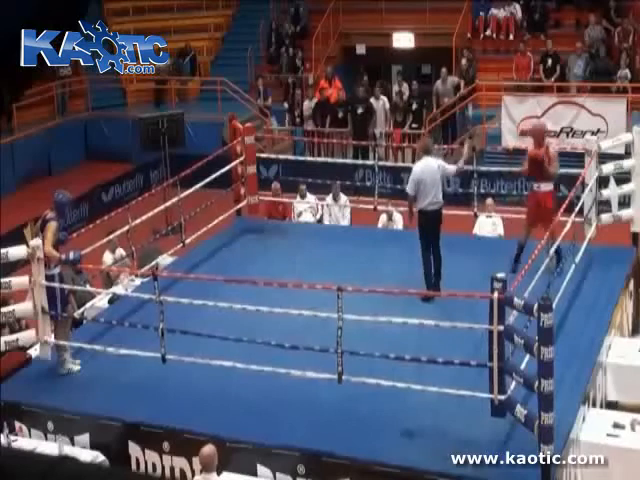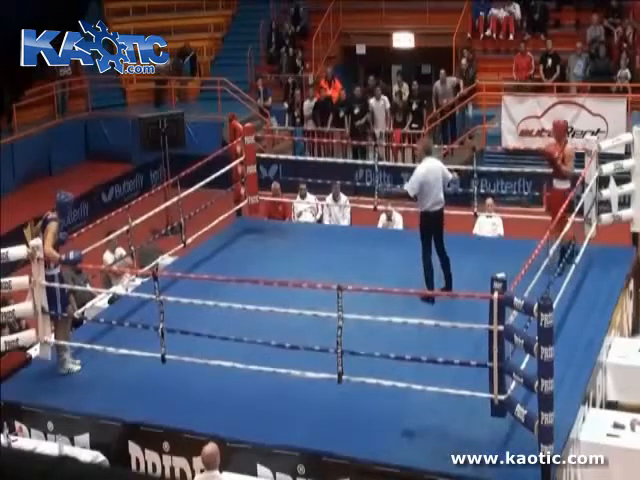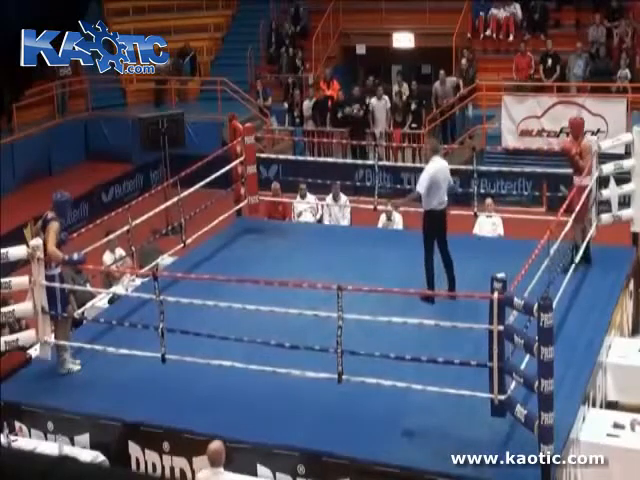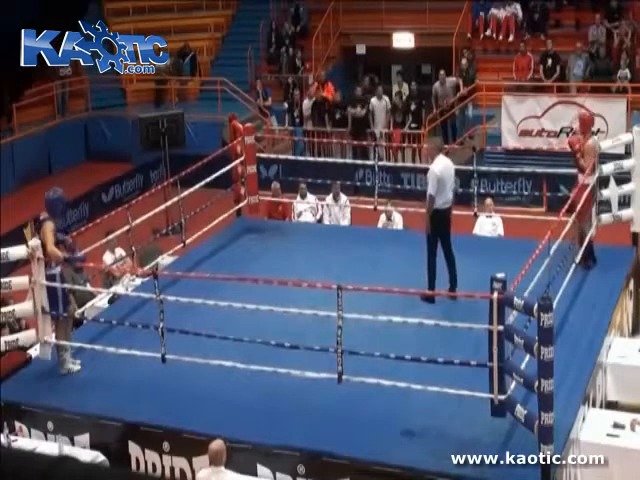
dt=0.4s
person 1, frame 1
left shoulder: (48, 216)
right shoulder: (53, 222)
left elbow: (37, 229)
right elbow: (47, 250)
right wrist: (66, 258)
left hip: (53, 271)
right hip: (51, 274)
left knee: (68, 311)
right knee: (60, 318)
left ankle: (66, 356)
right ankle: (63, 363)
person 1, frame 2
left shoulder: (50, 217)
right shoulder: (54, 223)
left elbow: (39, 231)
right elbow: (47, 250)
right wrist: (66, 258)
left hip: (53, 272)
right hip: (51, 274)
left knee: (68, 312)
right knee: (60, 318)
left ankle: (66, 356)
right ankle: (63, 363)
person 1, frame 3
left shoulder: (48, 217)
right shoulder: (55, 223)
left elbow: (37, 229)
right elbow: (51, 250)
right wrist: (69, 259)
left hip: (53, 272)
right hip: (52, 274)
left knee: (67, 313)
right knee: (60, 318)
left ankle: (66, 356)
right ankle: (63, 363)
person 1, frame 4
left shoulder: (47, 218)
right shoulder: (48, 224)
right elbow: (50, 249)
left wrist: (64, 240)
right wrist: (69, 257)
left hip: (55, 272)
right hip: (52, 274)
left knee: (69, 311)
right knee: (61, 319)
left ankle: (66, 356)
right ankle: (63, 363)
person 2, frame 1
left shoulder: (417, 168)
right shoulder: (439, 164)
left elbow: (411, 195)
right elbow: (458, 168)
left wrist: (410, 211)
right wrist: (467, 149)
left hip: (424, 213)
right hip: (437, 211)
left knee: (426, 251)
right knee: (436, 248)
left ankle: (430, 289)
right ankle: (436, 284)
person 2, frame 2
left shoulder: (421, 170)
right shoulder: (438, 164)
left elbow: (409, 192)
right elbow: (449, 179)
right wrist: (455, 176)
left hip: (427, 214)
right hip: (439, 211)
left knee: (426, 253)
right knee: (441, 249)
left ankle: (430, 292)
right ankle: (448, 285)
person 2, frame 3
left shoulder: (430, 169)
right shoulder: (444, 165)
left elbow: (418, 192)
left wrist: (401, 202)
left hip: (431, 213)
right hip: (442, 211)
left knee: (429, 253)
right knee: (444, 250)
left ankle: (430, 292)
right ankle: (452, 288)
person 2, frame 4
left shoulder: (435, 168)
right shoulder: (449, 163)
left elbow: (431, 196)
left wrist: (427, 218)
left hip: (437, 212)
right hip: (447, 210)
left knee: (432, 253)
right knee: (448, 249)
left ankle: (431, 292)
right ankle: (453, 288)
person 3, frame 1
left shoulder: (551, 152)
right shoulder: (531, 151)
left elbow: (554, 174)
right elbow: (525, 172)
left wrist: (545, 164)
right wrist: (530, 163)
left hip: (547, 193)
right hip: (535, 192)
left knee: (552, 228)
right knee: (528, 228)
left ankle: (559, 262)
right ankle: (516, 260)
person 3, frame 2
left shoulder: (568, 149)
right shoulder: (554, 146)
left elbow: (569, 172)
left wrist: (557, 161)
right wrist: (550, 159)
left hip: (563, 190)
right hip: (554, 187)
left knee: (561, 225)
right knee: (557, 224)
left ankle: (561, 261)
right ankle: (569, 248)
person 3, frame 3
left shoulder: (585, 144)
right shoulder: (575, 142)
left elbow: (587, 167)
left wrist: (575, 156)
right wrist: (571, 155)
left hip: (583, 186)
right hip: (578, 184)
left knee: (578, 220)
right knee: (583, 220)
left ankle: (574, 258)
right ankle: (585, 255)
person 3, frame 4
left shoulder: (590, 144)
right shoulder: (584, 140)
left elbow: (587, 168)
left wrist: (577, 153)
right wrist: (576, 151)
left hip: (586, 184)
right hip: (582, 183)
left knee: (583, 221)
right knee: (580, 219)
left ankle: (590, 257)
right ankle: (584, 254)
